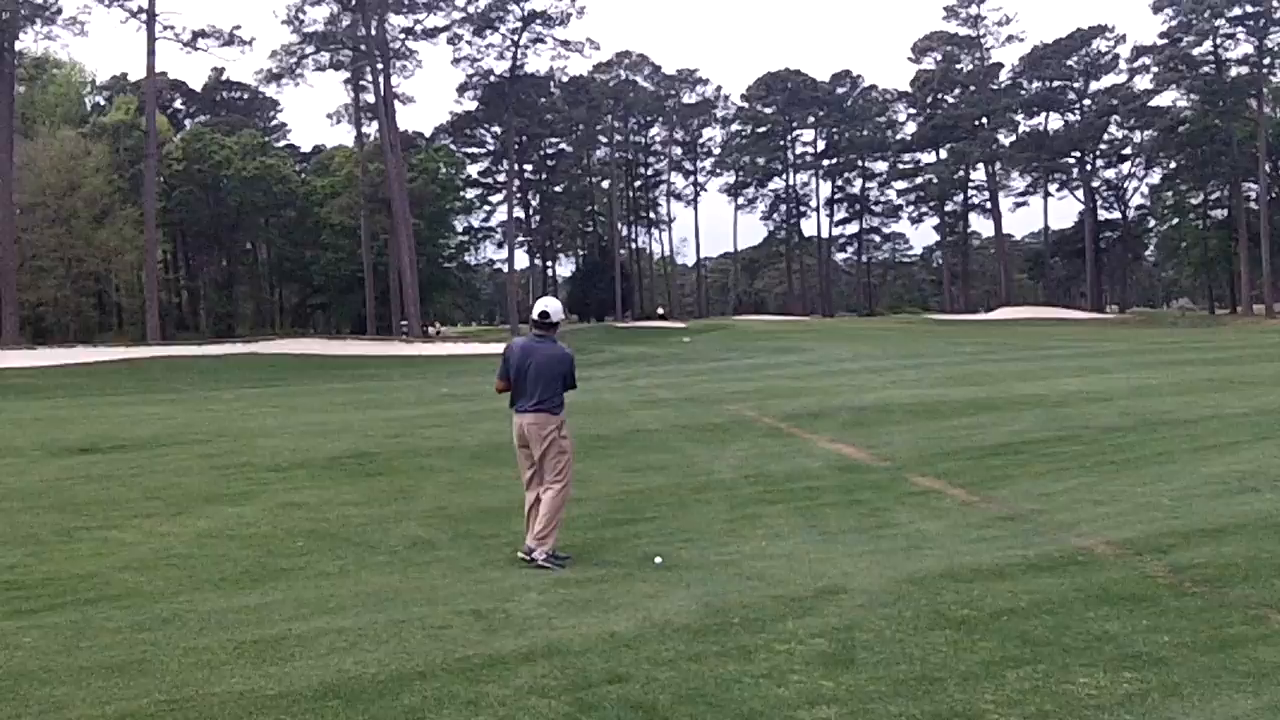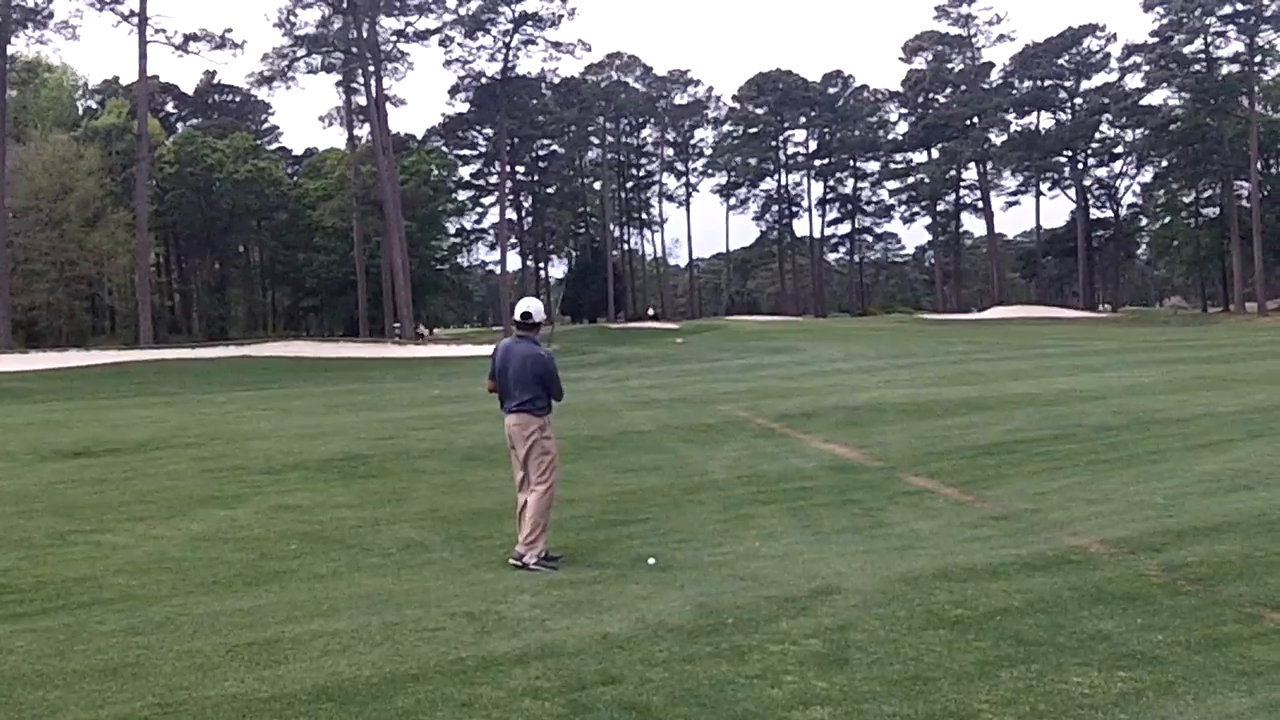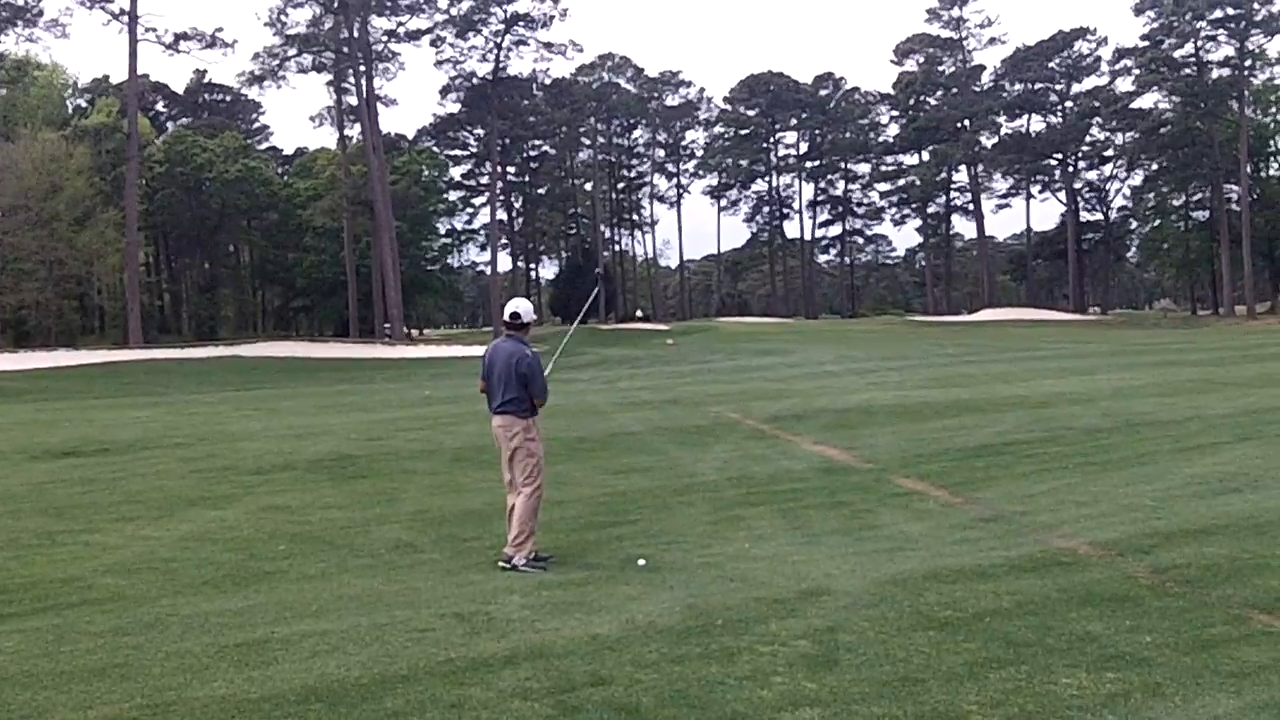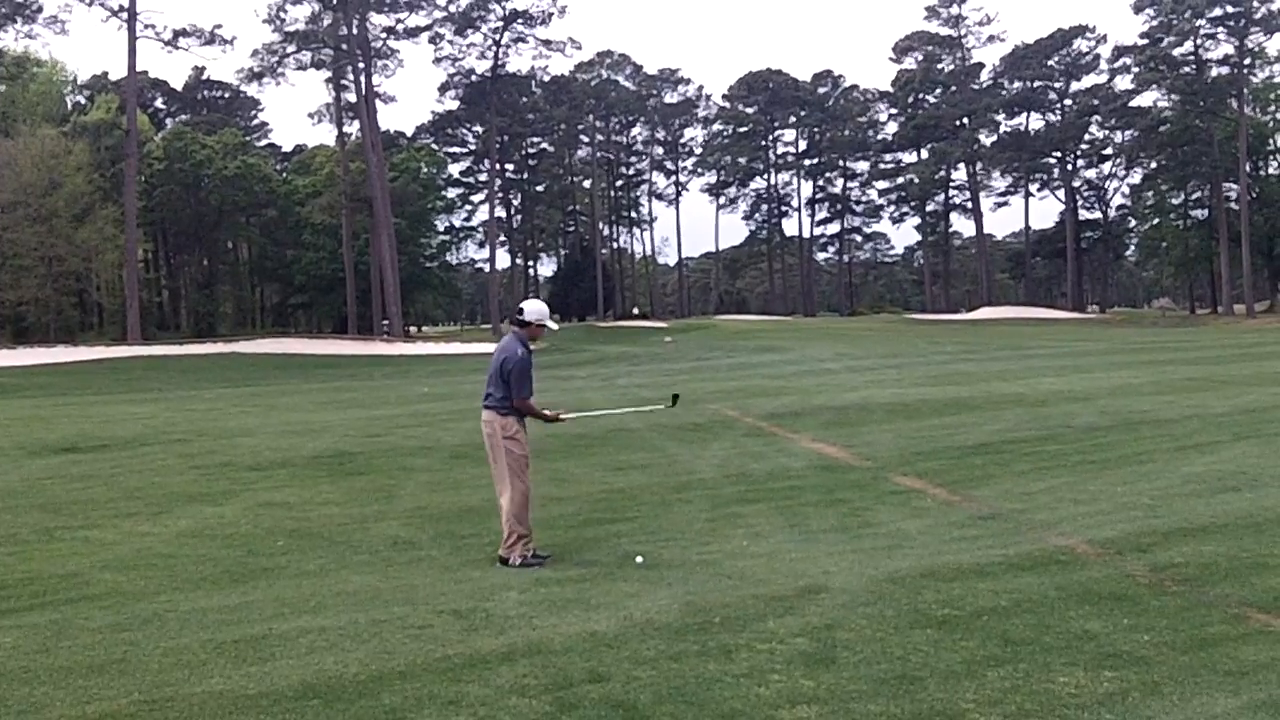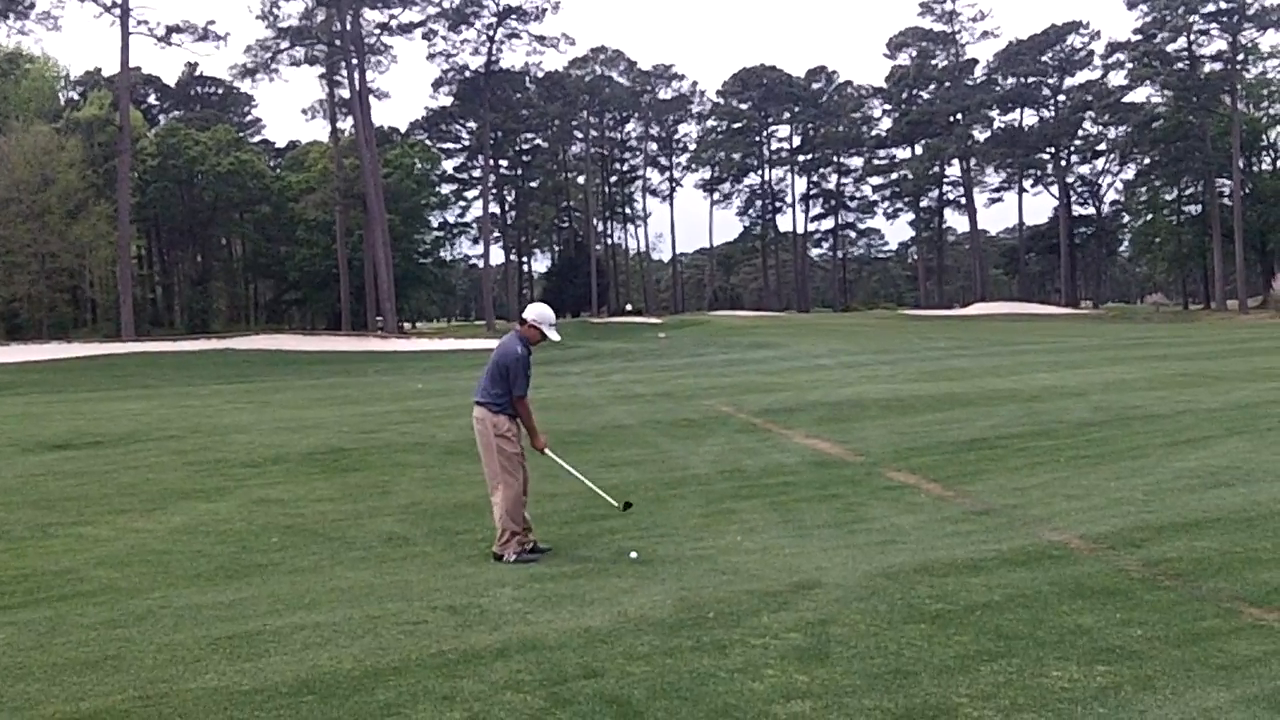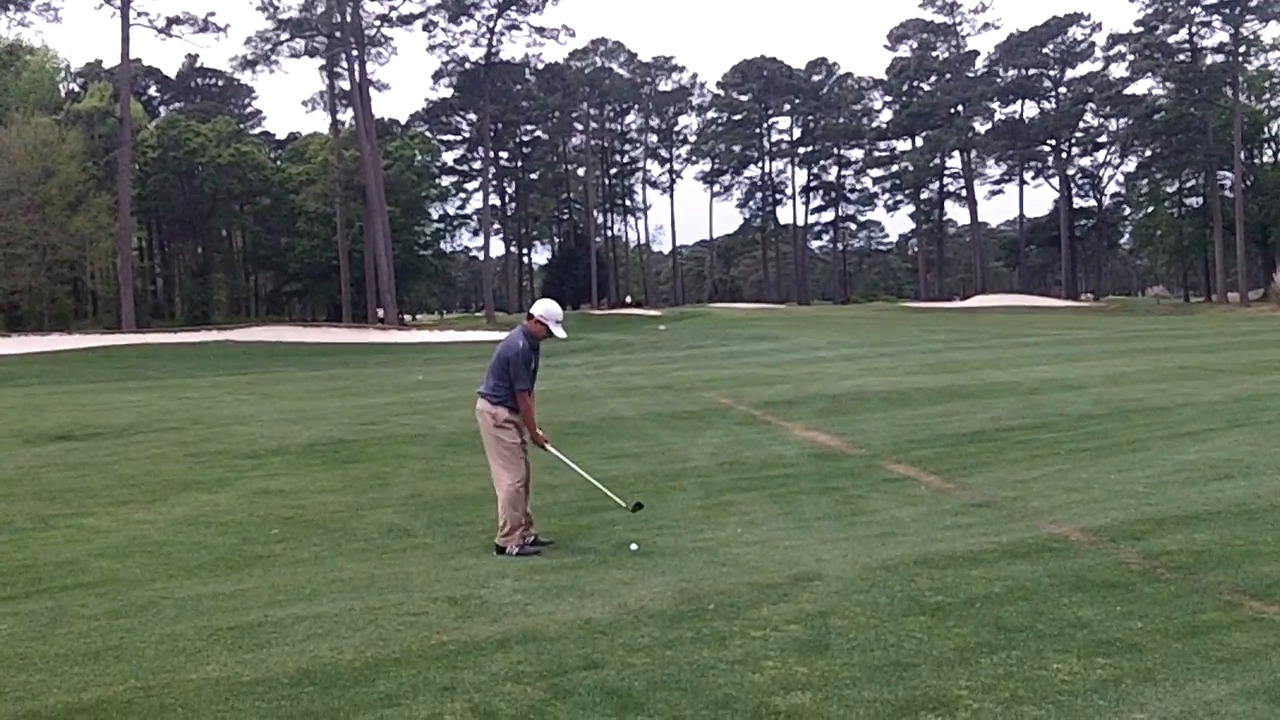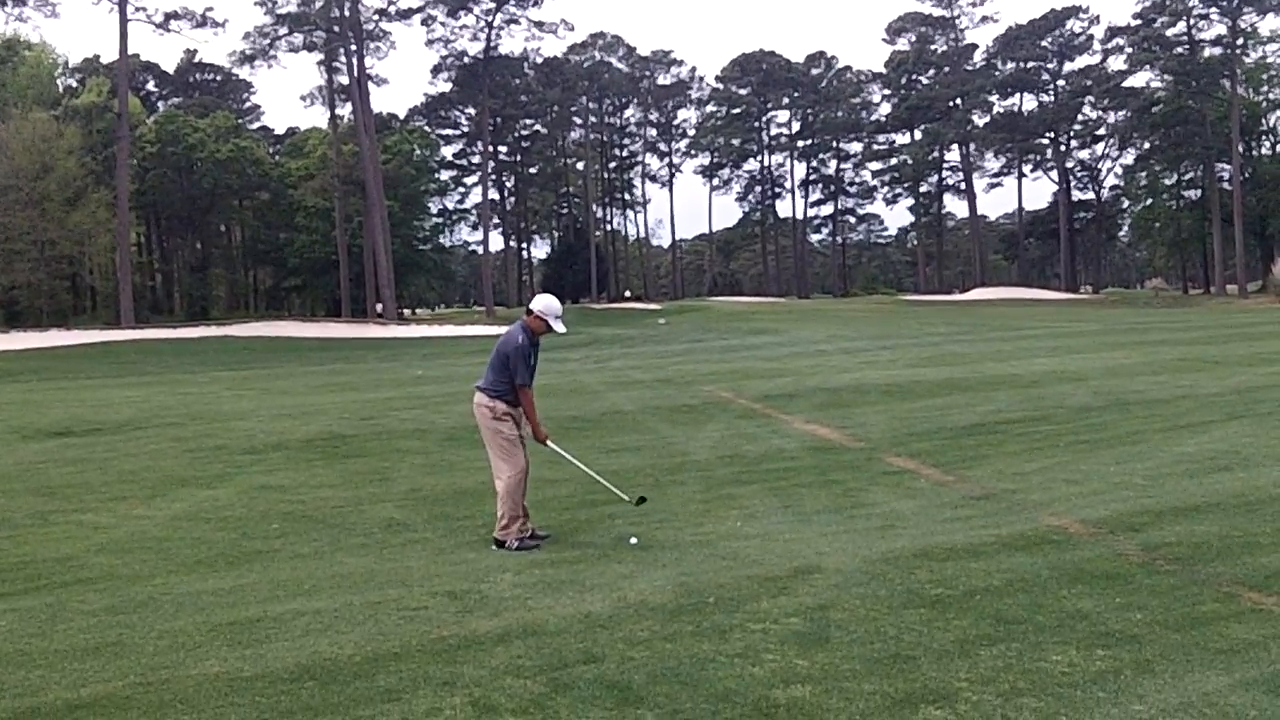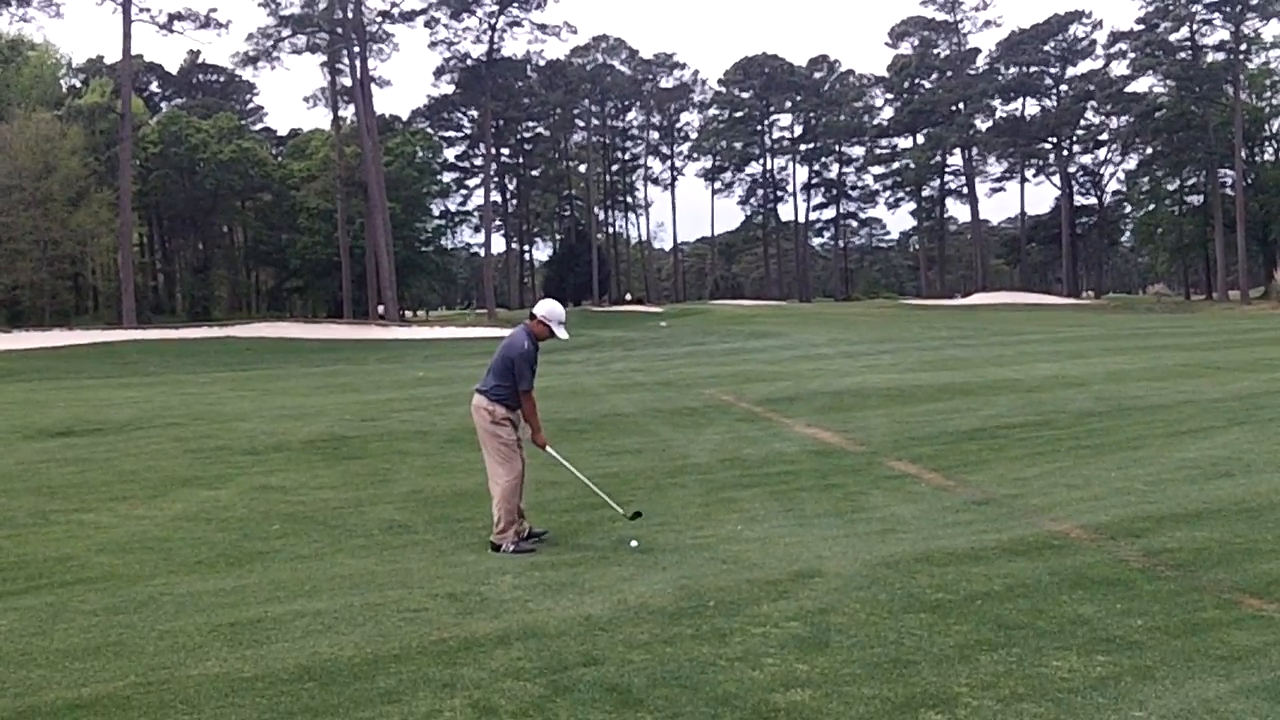
dt=0.5s
person 1, frame 1
left shoulder: (514, 347)
right shoulder: (563, 355)
left elbow: (500, 386)
left hip: (520, 421)
right hip: (548, 423)
left knee: (534, 487)
right knee: (557, 484)
left ankle: (537, 545)
right ankle: (538, 546)
person 1, frame 2
left shoulder: (502, 348)
right shoulder: (541, 357)
left elbow: (492, 386)
right elbow: (558, 396)
left hip: (512, 421)
right hip: (534, 423)
left knee: (526, 487)
right knee: (542, 486)
left ankle: (531, 547)
right ankle: (528, 552)
person 1, frame 3
left shoulder: (493, 349)
right shoulder: (526, 356)
left elbow: (484, 387)
right elbow: (540, 400)
right wrist: (539, 386)
left hip: (499, 421)
right hip: (519, 425)
left knee: (516, 488)
right knee: (530, 487)
left ankle: (521, 548)
right ankle: (516, 554)
person 1, frame 4
left shoulder: (508, 343)
right shoulder: (519, 354)
right elbow: (520, 402)
left wrist: (539, 412)
right wrist: (546, 416)
left hip: (498, 417)
right hip: (505, 422)
left knee: (513, 485)
right knee: (515, 487)
left ankle: (521, 546)
right ankle: (511, 553)
person 1, frame 5
left shoulder: (514, 345)
right shoulder: (517, 353)
left elbow: (519, 397)
right elbow: (519, 401)
left wrist: (531, 431)
right wrist: (535, 435)
left hip: (500, 419)
right hip: (495, 420)
left knee: (518, 481)
right knee: (507, 485)
left ankle: (523, 540)
right ankle: (505, 549)
person 1, frame 6
left shoulder: (531, 343)
right shoulder: (518, 347)
left elbow: (528, 390)
right elbow: (521, 396)
left wrist: (534, 424)
right wrist: (533, 432)
left hip: (508, 412)
right hip: (496, 412)
left knee: (521, 474)
right knee: (512, 476)
left ankle: (524, 533)
right ankle: (507, 542)
person 1, frame 7
left shoulder: (530, 338)
right shoulder: (518, 342)
left elbow: (526, 386)
right elbow: (522, 389)
left wrist: (532, 421)
right wrist: (536, 427)
left hip: (506, 407)
right hip: (494, 407)
left knee: (519, 467)
right knee: (512, 469)
left ankle: (520, 527)
right ankle: (505, 535)
person 1, frame 8
left shoulder: (525, 338)
right shoulder: (523, 347)
left elbow: (523, 392)
right elbow: (526, 395)
left wrist: (530, 425)
right wrist: (537, 432)
left hip: (501, 409)
right hip: (492, 410)
left knee: (516, 469)
right knee: (507, 473)
left ankle: (517, 527)
right ankle: (502, 539)
